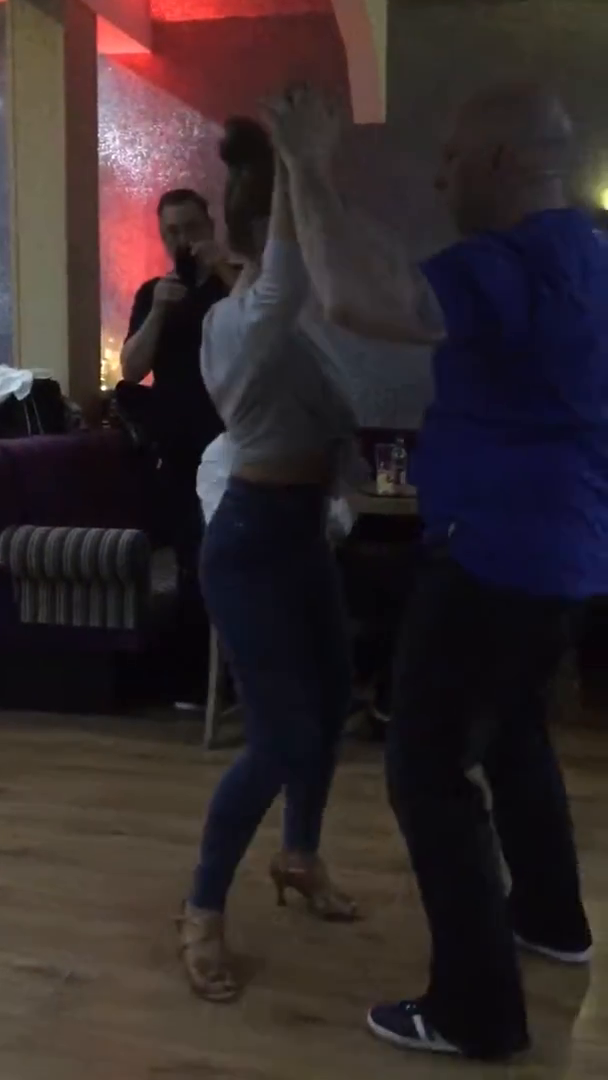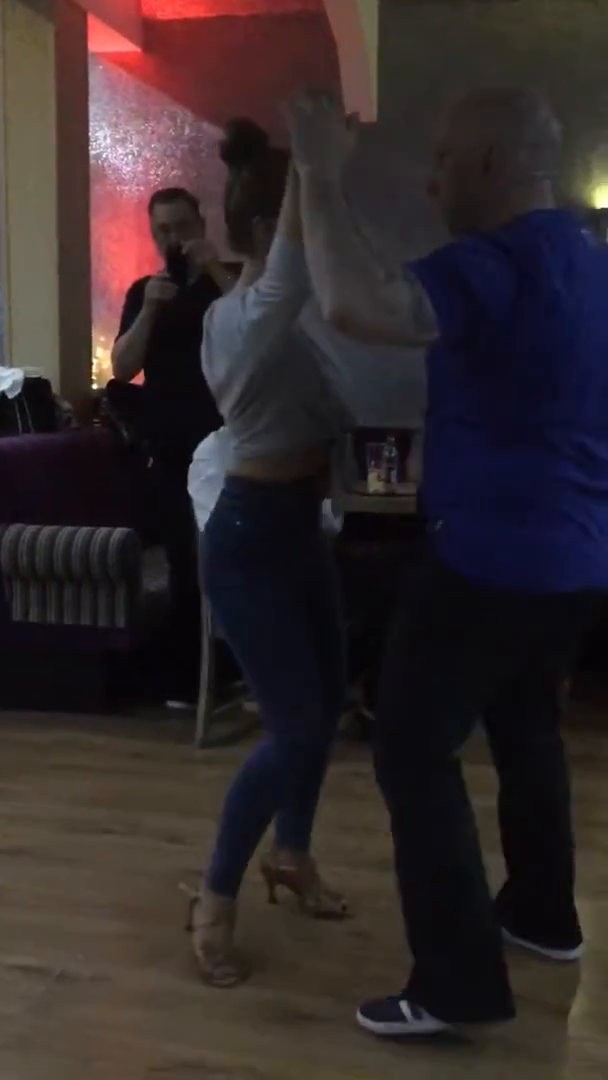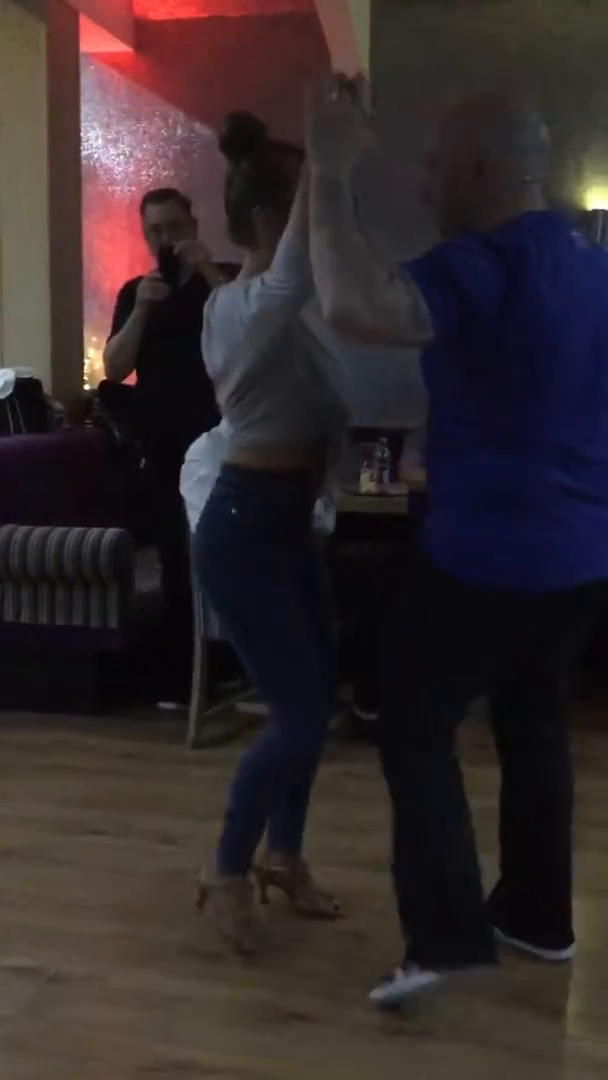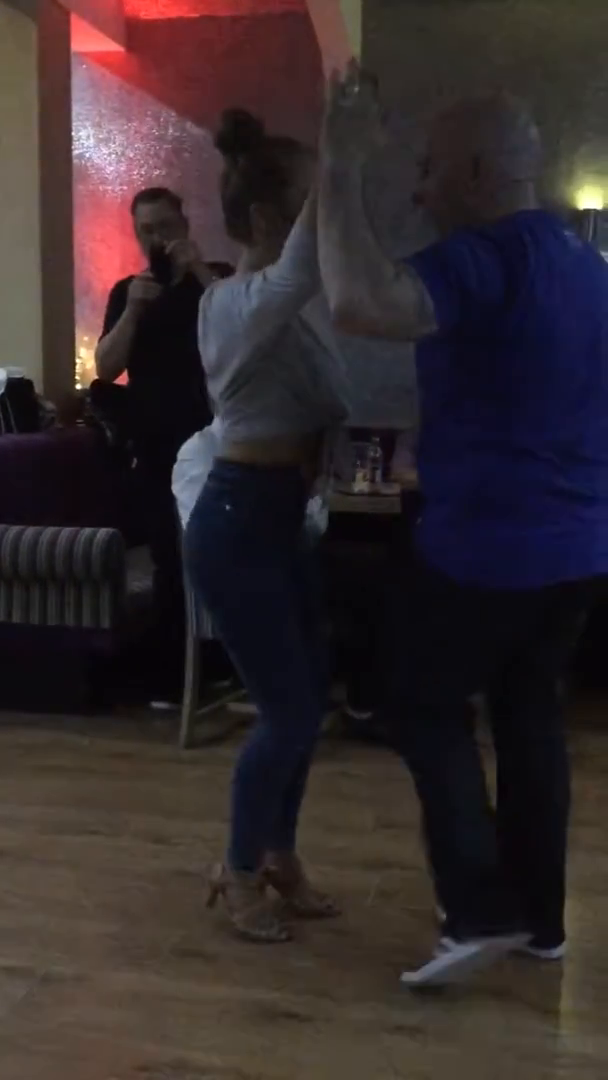
dt=0.1s
person 1, frame 1
left shoulder: (509, 263)
left elbow: (356, 302)
left wrist: (308, 164)
left hip: (493, 558)
left knee: (429, 767)
right knee: (516, 732)
left ankle: (477, 1008)
person 1, frame 2
left shoulder: (498, 262)
left elbow: (354, 307)
left wrist: (319, 171)
left hip: (489, 554)
left knee: (412, 746)
right knee: (529, 724)
left ankle: (456, 981)
person 1, frame 3
left shoulder: (484, 263)
left elbow: (353, 310)
left wrist: (330, 170)
left hip: (488, 551)
left knee: (412, 729)
left ankle: (445, 937)
person 1, frame 4
left shoulder: (483, 258)
left elbow: (359, 304)
left wrist: (341, 165)
left hip: (479, 548)
left knee: (429, 718)
right knee: (531, 717)
left ankle: (478, 909)
right ankle: (534, 910)
person 2, frame 1
left shoulder: (276, 318)
right shoulder: (240, 322)
right elbow: (282, 276)
left wrist: (337, 461)
left hip: (299, 530)
right hip: (253, 538)
left knee: (327, 707)
right knee: (275, 738)
left ankle: (300, 857)
right ankle: (203, 916)
person 2, frame 2
left shoulder: (277, 315)
right shoulder: (242, 319)
right elbow: (286, 275)
left wrist: (333, 428)
right wrist: (306, 158)
left hip: (297, 526)
right hip: (253, 534)
left knee: (323, 706)
right knee: (294, 728)
left ankle: (291, 855)
right ankle: (214, 899)
person 2, frame 3
left shoulder: (282, 307)
right shoulder: (239, 308)
right elbow: (295, 273)
left wrist: (329, 407)
left hip: (287, 519)
right hip: (244, 523)
left knee: (313, 702)
right knee: (298, 712)
left ankle: (283, 856)
right ankle: (228, 875)
person 2, frame 4
left shoulder: (283, 302)
right shoulder: (237, 303)
right elbow: (300, 266)
left hip: (280, 515)
right hip: (237, 519)
left knee: (305, 700)
right knee: (289, 710)
left ankle: (277, 854)
right ankle: (238, 870)
person 3, frame 1
left shoulder: (238, 280)
right shoulder: (153, 292)
right elbow: (131, 369)
left wrist: (226, 273)
right wrist: (160, 308)
right hip: (180, 454)
right knee: (192, 564)
right ankle: (194, 677)
person 3, frame 2
left shoulder: (230, 280)
right shoulder: (143, 291)
right elbow: (121, 368)
left wrist: (215, 271)
right wrist: (150, 308)
right hip: (170, 455)
right knee: (185, 569)
right ankle: (185, 679)
person 3, frame 3
left shoulder: (223, 280)
right shoulder: (134, 291)
right elbow: (113, 369)
left wrist: (207, 271)
right wrist: (141, 308)
right hip: (162, 454)
right knee: (177, 569)
right ankle: (178, 679)
person 3, frame 4
left shoulder: (216, 279)
right shoulder: (127, 290)
right elbow: (105, 368)
left wrist: (200, 272)
right wrist: (134, 308)
right hip: (155, 454)
right knee: (170, 569)
right ankle: (171, 681)
